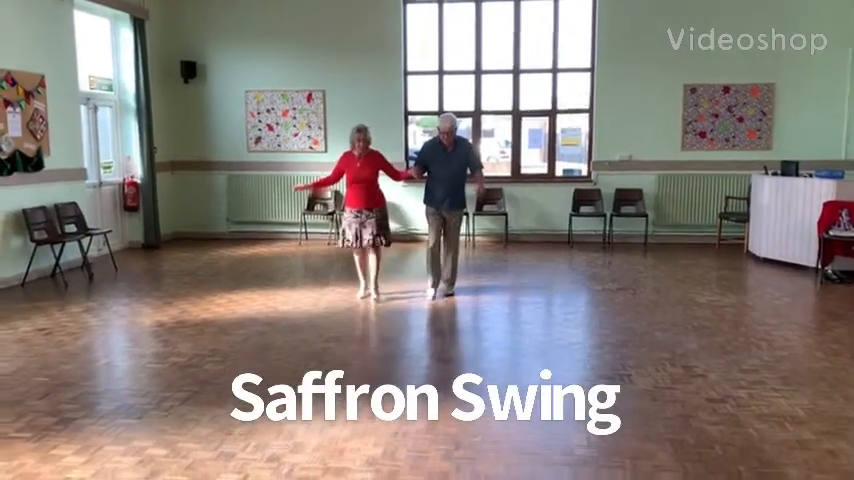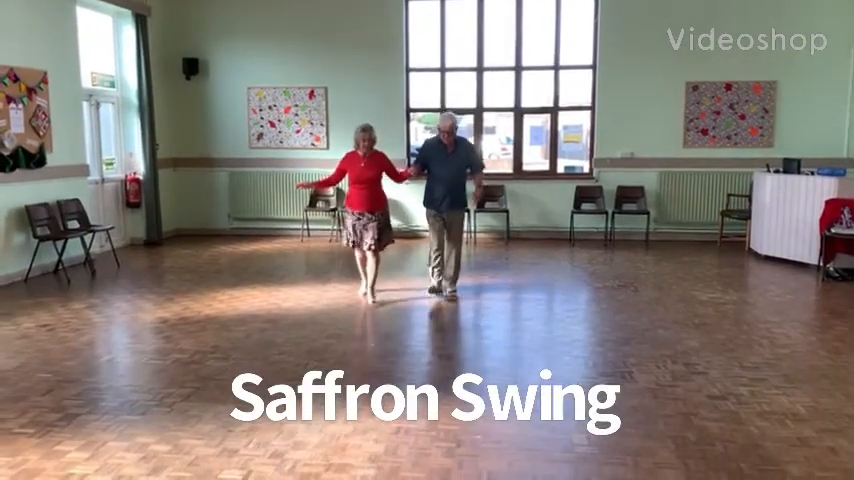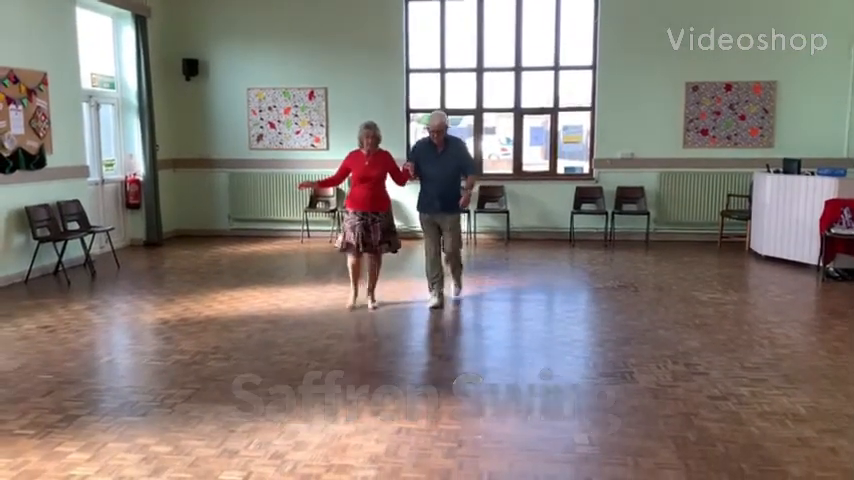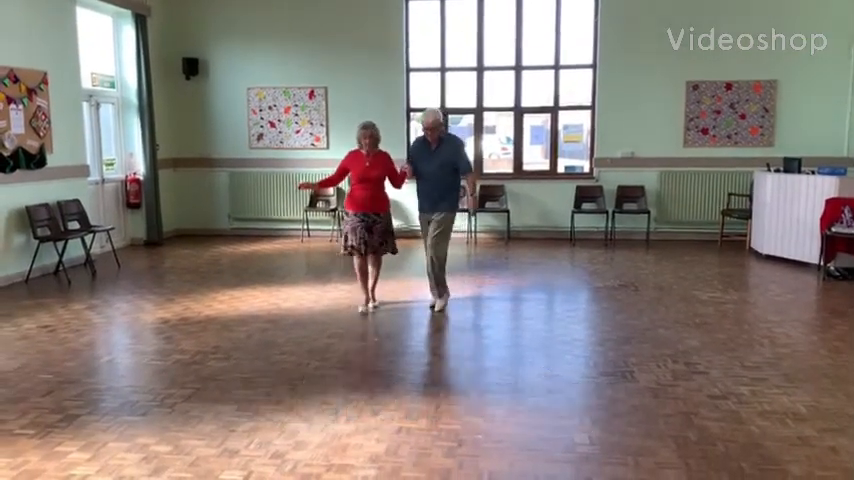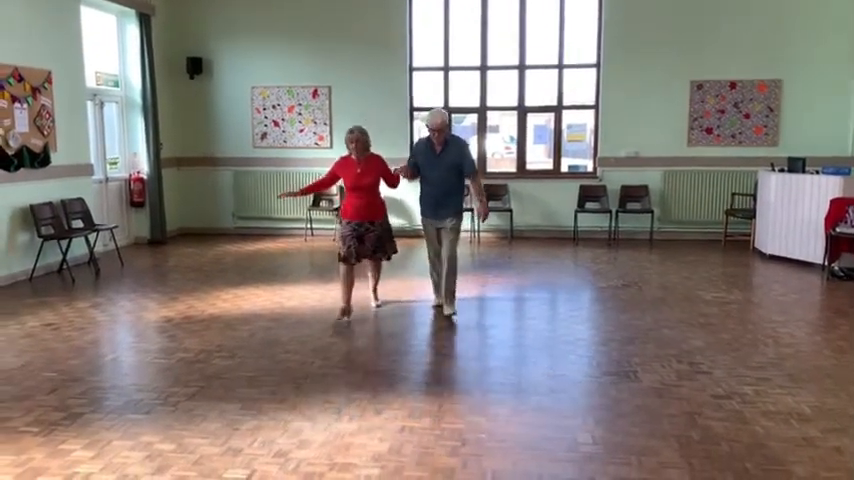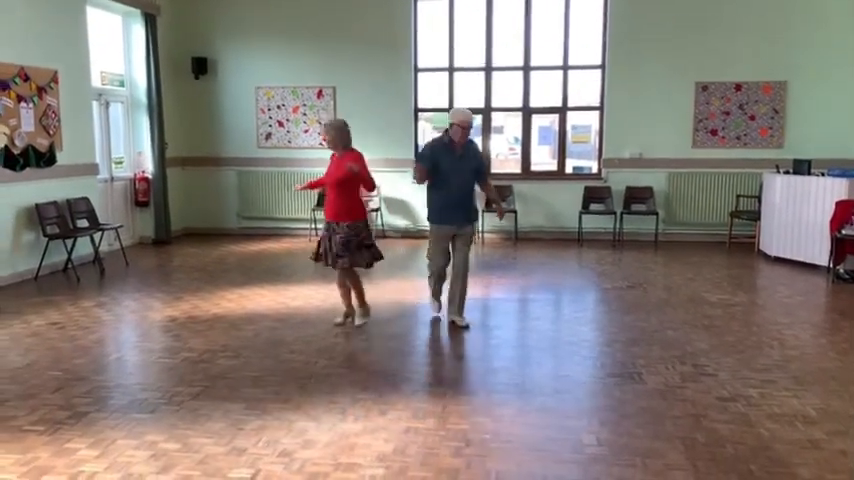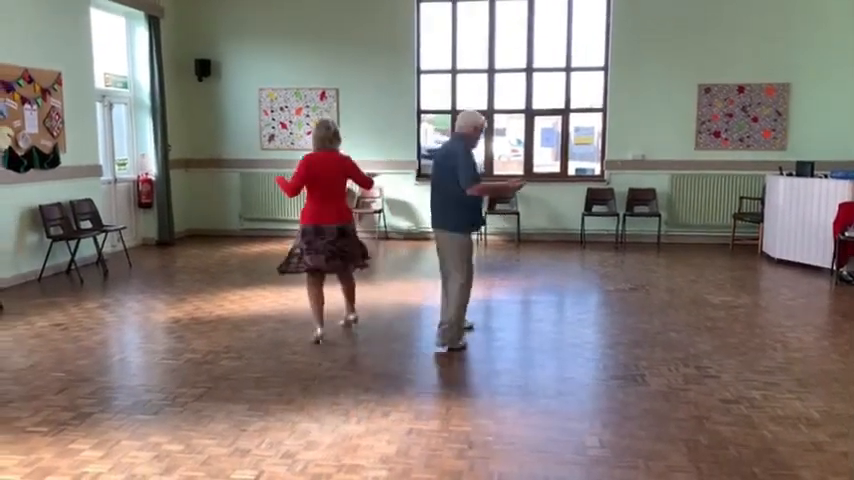
dt=0.4s
person 1, frame 1
left shoulder: (465, 146)
right shoulder: (429, 146)
left elbow: (476, 168)
right elbow: (420, 168)
left wrist: (480, 183)
right wrist: (416, 171)
left hip: (455, 204)
right hip: (433, 203)
left knee: (452, 245)
right knee: (433, 243)
left ankle: (449, 284)
right ankle: (432, 284)
person 1, frame 2
left shoulder: (466, 147)
right shoulder: (429, 146)
left elbow: (477, 170)
right elbow: (419, 168)
left wrist: (478, 186)
right wrist: (415, 170)
left hip: (456, 204)
right hip: (434, 204)
left knee: (454, 244)
right knee: (436, 243)
left ankle: (450, 283)
right ankle: (436, 282)
person 1, frame 3
left shoulder: (458, 146)
right shoulder: (420, 147)
left elbow: (470, 173)
right elbow: (413, 173)
left wrist: (467, 191)
right wrist: (410, 170)
left hip: (451, 208)
right hip: (427, 208)
left knee: (452, 248)
right knee: (431, 251)
left ankle: (456, 278)
right ankle: (436, 293)
person 1, frame 4
left shoulder: (454, 144)
right shoulder: (417, 145)
left elbow: (467, 172)
right elbow: (412, 172)
left wrist: (471, 194)
right wrist: (409, 171)
left hip: (445, 207)
right hip: (425, 207)
left knee: (435, 248)
right knee: (431, 250)
left ankle: (441, 293)
right ankle: (436, 293)
person 1, frame 5
left shoulder: (459, 146)
right shoulder: (420, 147)
left elbow: (473, 176)
right elbow: (413, 173)
left wrist: (481, 200)
right wrist: (405, 172)
left hip: (451, 212)
right hip: (428, 212)
left knee: (448, 255)
right knee: (434, 255)
left ankle: (448, 301)
right ankle: (439, 294)
person 1, frame 6
left shoulder: (472, 148)
right shoulder: (434, 148)
left elbow: (482, 179)
right elbow: (422, 178)
left wrist: (496, 202)
right wrist: (419, 172)
left hip: (466, 217)
right hip: (440, 218)
left knee: (461, 265)
right knee: (439, 260)
left ankle: (456, 312)
right ankle: (435, 295)
person 1, frame 7
left shoulder: (447, 149)
right shoulder: (460, 151)
right elbow: (473, 188)
right wrist: (505, 187)
left hip: (446, 221)
right hip: (454, 225)
left knee: (454, 274)
right knee: (459, 277)
left ankle: (456, 319)
right ankle: (448, 338)
person 2, frame 1
left shoulder: (376, 156)
right shoulder: (346, 158)
left elbow: (395, 175)
right elbow: (332, 178)
left wrist: (410, 173)
right wrist: (310, 186)
left hip: (374, 208)
right hip: (353, 209)
left knee: (373, 246)
right knee: (358, 248)
left ankle: (374, 285)
right ankle: (363, 284)
person 2, frame 2
left shoulder: (380, 157)
right shoulder: (349, 158)
left elbow: (397, 177)
right elbow: (334, 179)
left wrist: (409, 172)
right wrist: (312, 185)
left hip: (376, 210)
right hip: (355, 210)
left knee: (373, 249)
right knee: (359, 247)
left ankle: (371, 289)
right ankle: (364, 281)
person 2, frame 3
left shoulder: (385, 157)
right shoulder: (353, 157)
left elbow: (400, 180)
right elbow: (337, 178)
left wrist: (407, 169)
right wrist: (315, 184)
left hip: (379, 211)
right hip: (355, 211)
left knee: (375, 253)
right knee: (353, 252)
left ankle: (371, 293)
right ankle: (354, 291)
person 2, frame 4
left shoulder: (384, 158)
right shoulder: (352, 157)
left elbow: (397, 183)
right elbow: (335, 178)
left wrist: (404, 172)
right wrist: (315, 185)
left hip: (379, 212)
right hip: (356, 212)
left knee: (376, 254)
right knee: (359, 254)
left ankle: (372, 292)
right ankle: (365, 297)
person 2, frame 5
left shoulder: (377, 161)
right shoulder: (343, 163)
left elbow: (392, 183)
right elbow: (324, 182)
left wrist: (398, 174)
right wrist: (299, 192)
left hip: (375, 218)
right hip: (351, 219)
left knee: (375, 258)
right knee: (347, 262)
left ankle: (373, 292)
right ankle: (345, 307)
person 2, frame 6
left shoulder: (354, 156)
right shoulder: (335, 157)
left elbow: (370, 187)
left wrist: (358, 173)
right wrist: (308, 185)
left hip: (351, 220)
right hip: (333, 220)
left knee: (346, 267)
right knee: (339, 267)
left ankle: (363, 306)
right ankle: (348, 309)
person 2, frame 7
left shoulder: (309, 160)
right shoulder: (345, 161)
left elbow: (292, 191)
right elbow: (367, 185)
left wrist: (280, 179)
right wrist: (370, 177)
left hip: (314, 225)
right hip: (342, 223)
left knee: (313, 277)
right knee: (344, 269)
left ankle: (319, 327)
right ankle: (351, 312)
